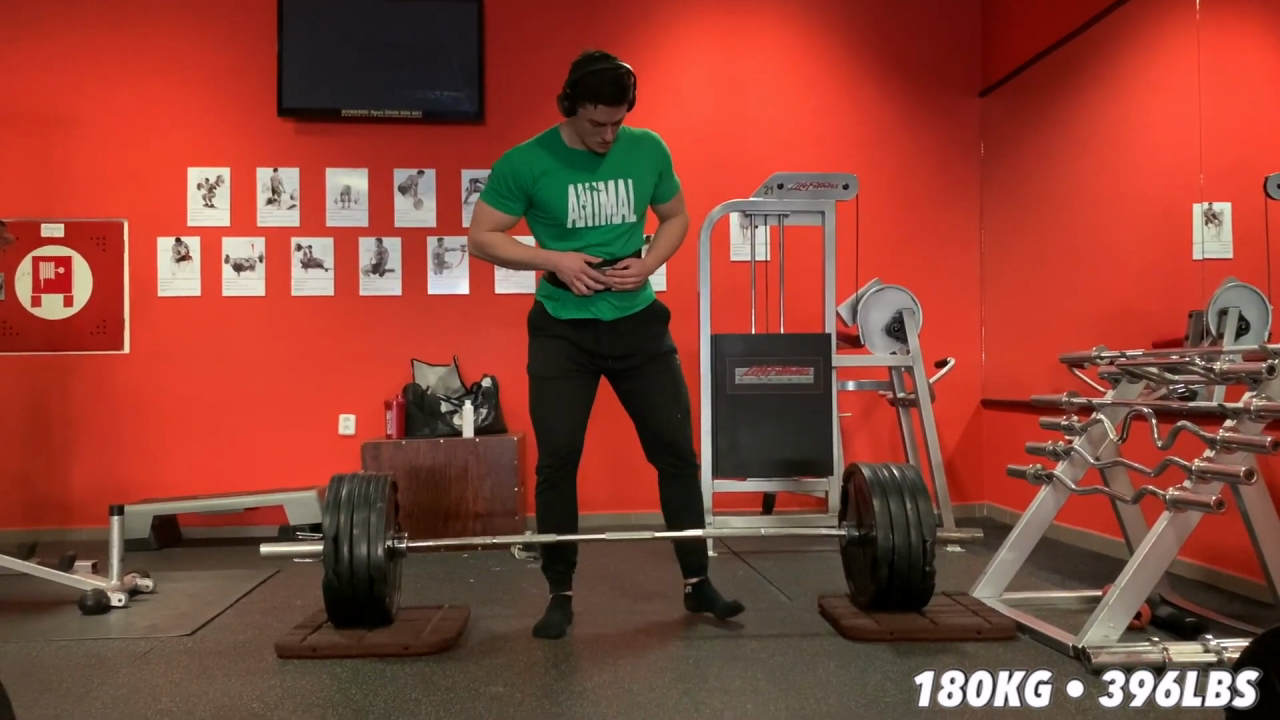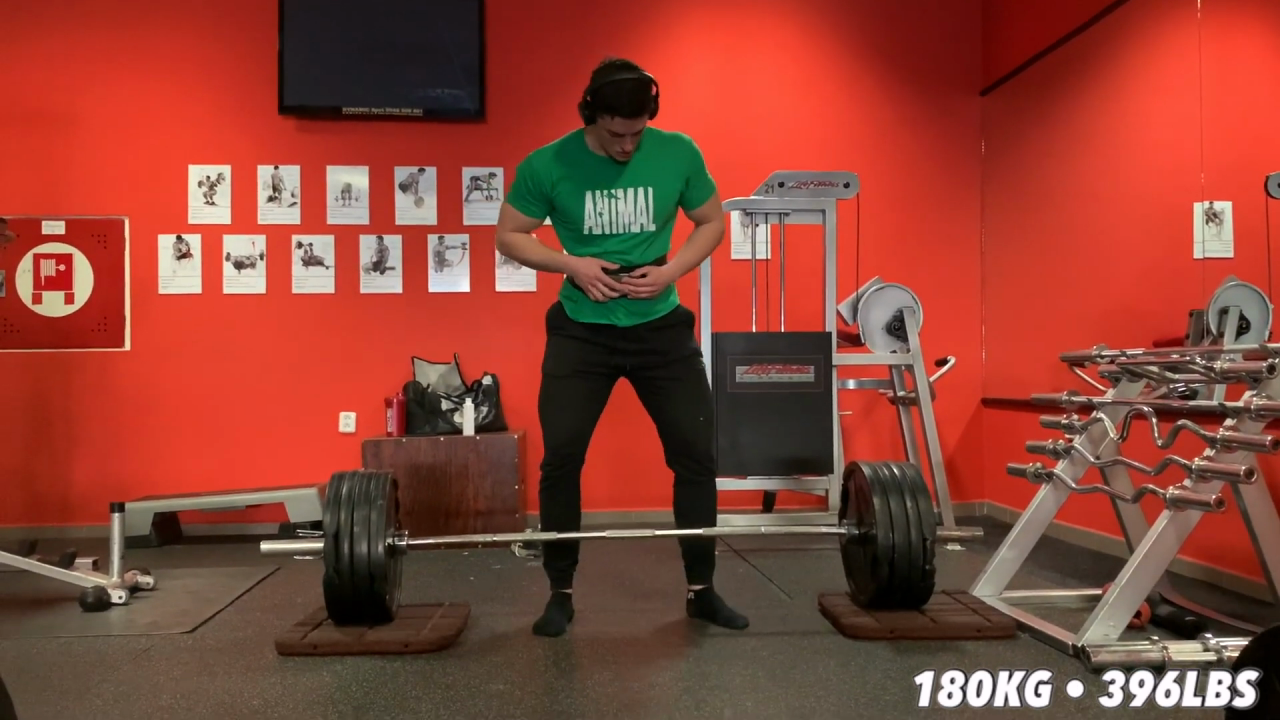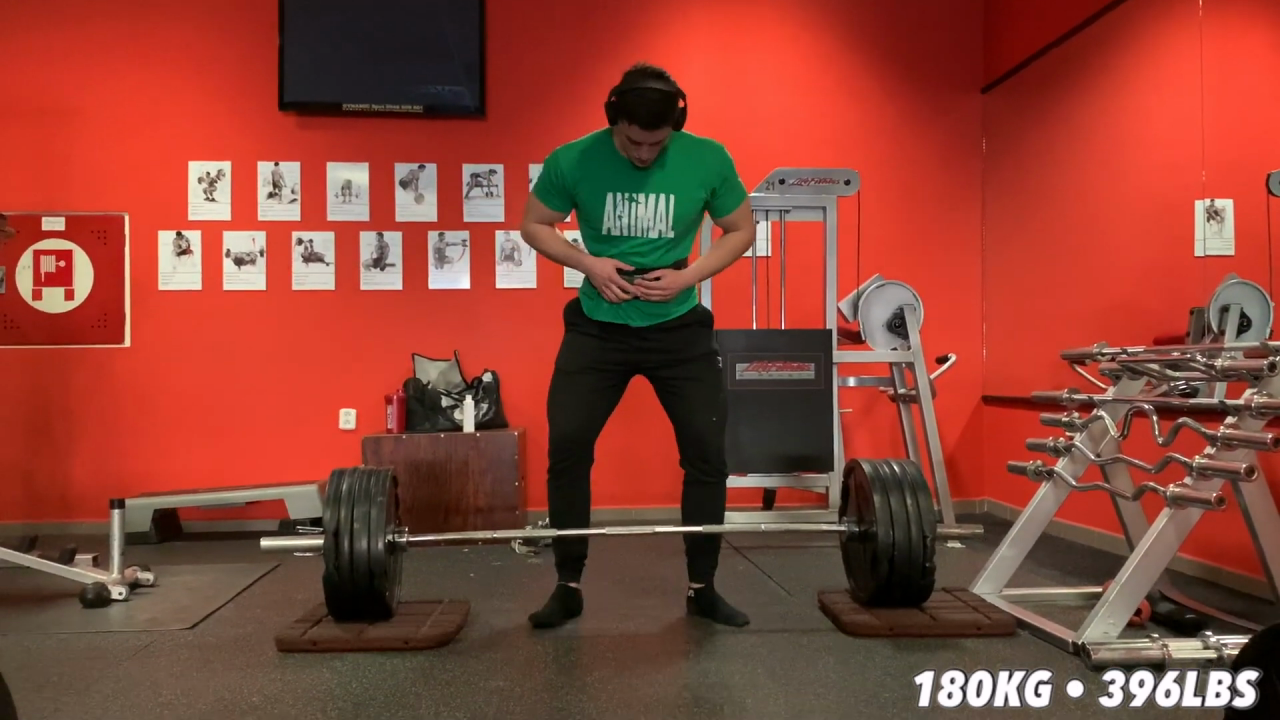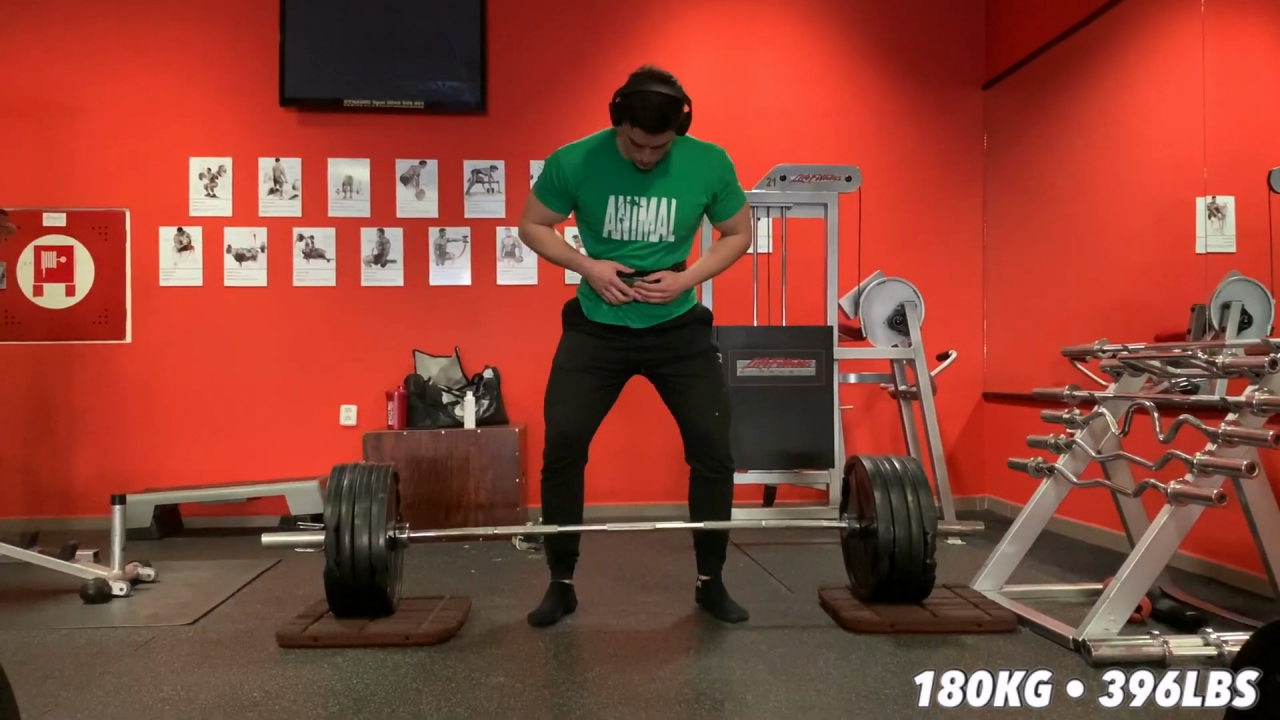
dt=0.2s
person 1, frame 1
left shoulder: (649, 150)
right shoulder: (524, 164)
left elbow: (677, 217)
right elbow: (481, 236)
left wrist: (649, 262)
right wrist: (555, 260)
left hip: (638, 322)
right hip: (564, 329)
left knee: (676, 450)
right knee: (558, 460)
left ankle: (696, 582)
right ankle: (560, 593)
person 1, frame 2
left shoulder: (679, 154)
right shoulder: (547, 166)
left elbow: (712, 222)
right elbow: (507, 235)
left wrist: (671, 270)
right wrist: (572, 264)
left hip: (661, 326)
right hip: (582, 330)
left knee: (694, 454)
right knee: (561, 456)
left ankle: (701, 589)
right ankle: (561, 592)
person 1, frame 3
left shoulder: (709, 160)
right shoulder: (572, 161)
left elbow: (741, 229)
right elbow: (534, 225)
left wrist: (688, 276)
right wrist: (588, 263)
left hip: (679, 326)
right hip: (598, 326)
left knee: (706, 453)
right knee: (568, 447)
left ankle: (702, 587)
right ankle: (568, 586)
person 1, frame 4
left shoulder: (711, 164)
right shoulder: (573, 162)
left elbow: (739, 233)
right elbow: (532, 226)
left wrist: (687, 277)
right wrist: (588, 265)
left hip: (678, 327)
right hip: (596, 326)
left knee: (712, 449)
right knee: (563, 445)
left ankle: (709, 580)
right ankle: (561, 583)
